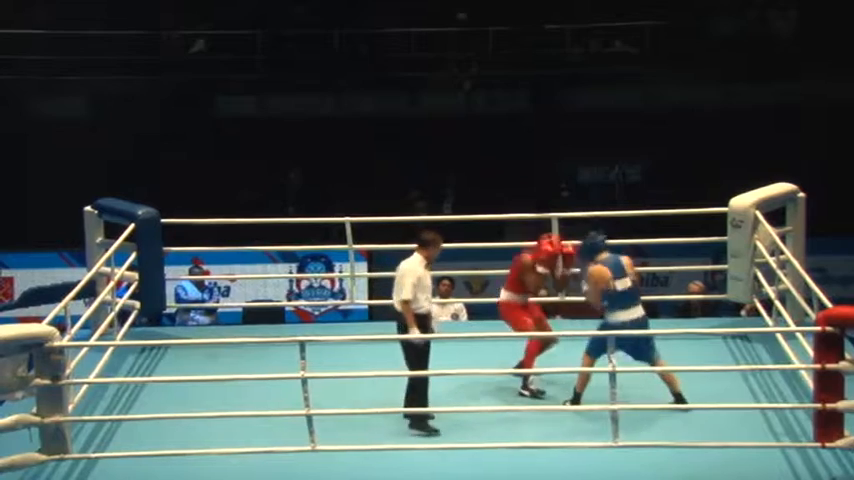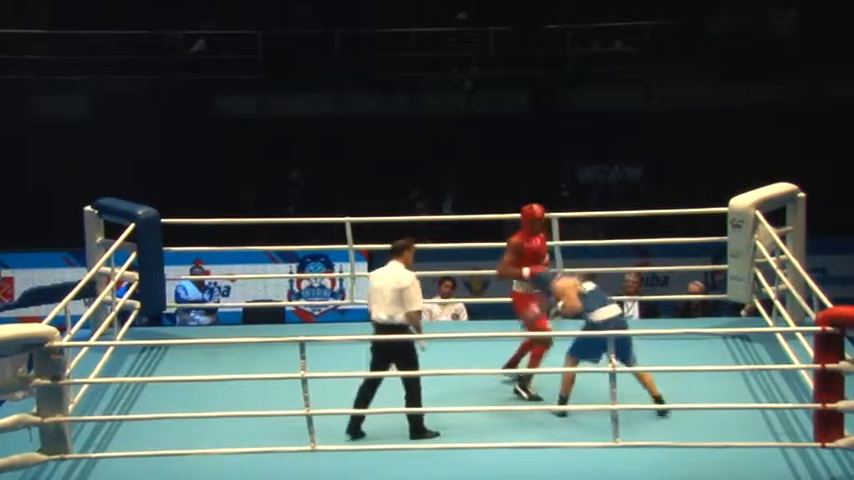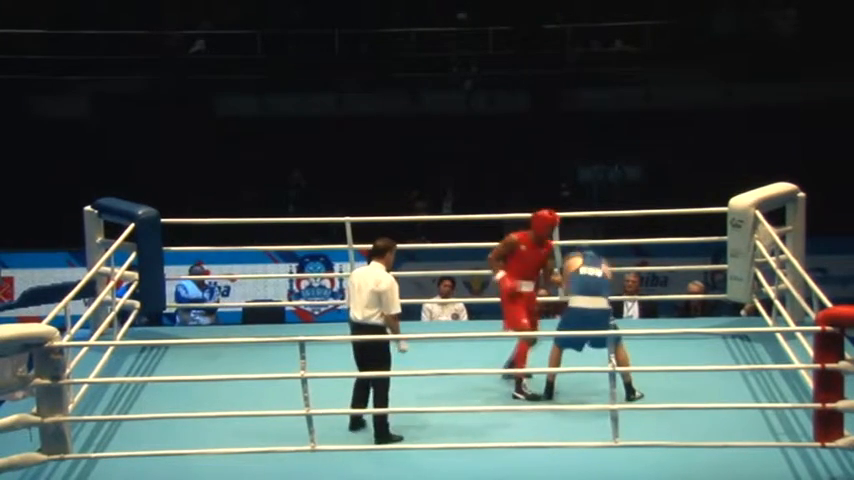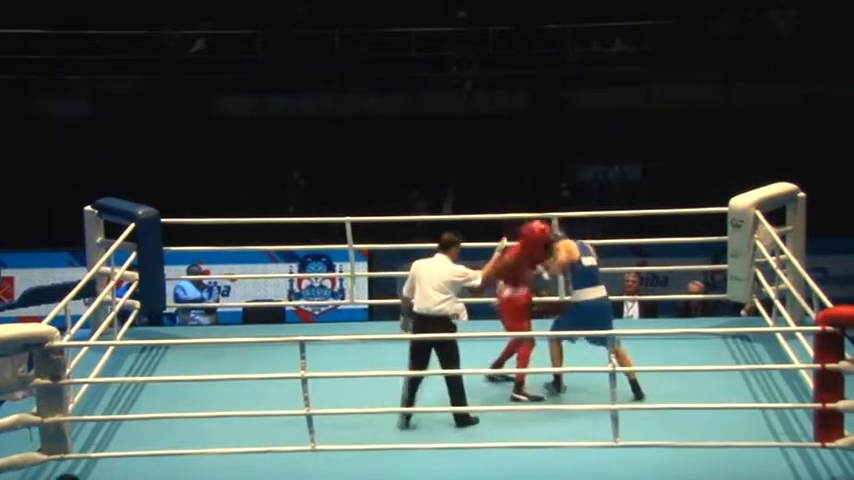
dt=1s
person 1, frame 1
left shoulder: (421, 266)
right shoulder: (410, 267)
right elbow: (405, 301)
left wrist: (429, 323)
right wrist: (413, 328)
left hip: (421, 321)
right hip: (411, 322)
left knee: (417, 367)
right knee: (420, 370)
left ankle: (412, 408)
right ankle: (418, 419)
person 1, frame 2
left shoulder: (375, 275)
right shoulder: (407, 277)
left elbow: (372, 307)
right elbow: (412, 313)
right wrist: (420, 335)
left hip: (379, 334)
right hip: (398, 335)
left knee: (372, 380)
right knee: (411, 383)
left ankle: (354, 426)
right ankle: (417, 429)
person 1, frame 3
left shoulder: (356, 274)
right shoulder: (386, 280)
left elbow: (351, 303)
right elbow: (391, 316)
right wrist: (399, 339)
left hip: (357, 331)
right hip: (375, 334)
left knee: (363, 377)
right knee: (380, 384)
left ankle: (356, 420)
right ankle: (381, 433)
person 1, frame 4
left shoulder: (418, 265)
right shoulder: (456, 271)
left elbow: (406, 296)
right elbow: (481, 278)
left wrist: (405, 318)
left hip: (420, 322)
right hip: (441, 324)
left knee: (416, 370)
right knee: (451, 371)
left ankle: (406, 414)
right ankle: (461, 416)
person 2, frame 1
left shoulder: (551, 260)
right shoulder: (527, 260)
left elbow: (559, 289)
right elbow: (533, 289)
left wrist: (566, 266)
right wrist: (543, 266)
left hip: (525, 304)
right hip: (509, 305)
left knee: (550, 339)
right knee: (536, 337)
left ankle: (522, 367)
right ankle: (526, 385)
person 2, frame 2
left shoulder: (540, 238)
right shoulder: (517, 242)
left elbow: (543, 265)
right elbow: (503, 271)
left wrist: (541, 253)
right wrist: (528, 272)
left hip: (536, 293)
right hip: (524, 295)
left knee: (535, 336)
right knee: (545, 338)
left ankle: (510, 366)
right ankle: (524, 384)
person 2, frame 3
left shoulder: (548, 246)
right shoulder: (515, 239)
left elbow: (548, 276)
right elbow: (492, 257)
left wrist: (559, 279)
right wrist: (500, 276)
left hip: (529, 293)
right hip: (513, 293)
left knee: (531, 335)
right knee: (526, 334)
left ankle: (511, 367)
right ankle: (519, 387)
person 2, frame 4
right shoulder: (513, 256)
right elbow: (491, 274)
right wrist: (509, 294)
left hip: (521, 296)
right hip: (510, 299)
left knee: (520, 338)
right knee: (527, 341)
left ankle: (495, 369)
right ankle: (518, 390)
person 3, frame 1
left shoulder: (595, 270)
right shoulder: (626, 261)
left elbow: (595, 302)
left wrist: (586, 287)
left hip: (615, 324)
right hip: (638, 319)
left knee: (589, 356)
right knee: (654, 361)
left ankle: (575, 400)
right ankle: (679, 398)
person 3, frame 2
left shoulder: (560, 285)
right shoulder: (573, 281)
left elbow: (576, 307)
left wrist: (562, 307)
left hip: (600, 324)
right hip: (619, 318)
left knee: (572, 359)
right knee: (630, 363)
left ankle: (562, 405)
right ankle: (660, 403)
person 3, frame 3
left shoulder: (572, 260)
right shoulder: (604, 265)
left elbow: (566, 288)
left hip: (577, 311)
right hip: (601, 310)
left knee: (558, 346)
right knee: (617, 345)
left ankle: (548, 391)
right ankle: (630, 390)
person 3, frame 4
left shoulder: (562, 245)
right shoulder: (586, 246)
left elbow: (560, 262)
left wrist: (548, 268)
left hip: (582, 304)
right hip: (601, 299)
left knee: (554, 337)
right knee: (613, 345)
left ankle: (557, 383)
right ankle: (636, 389)
